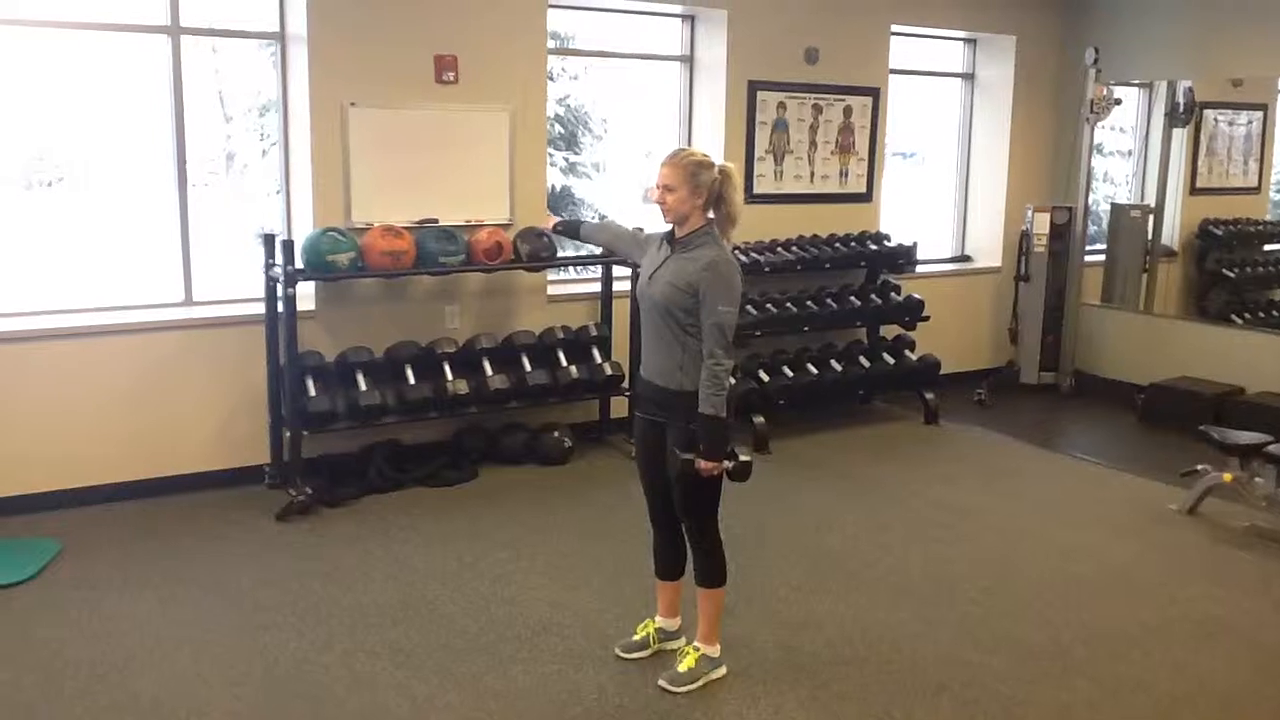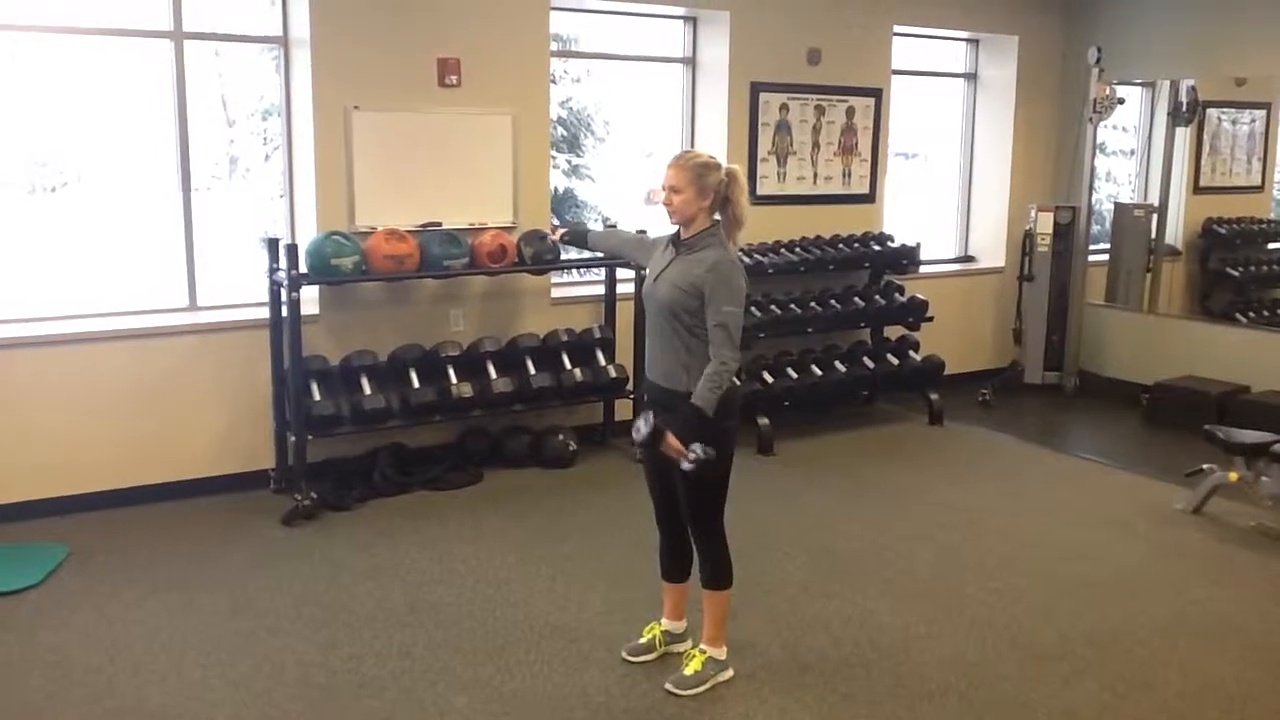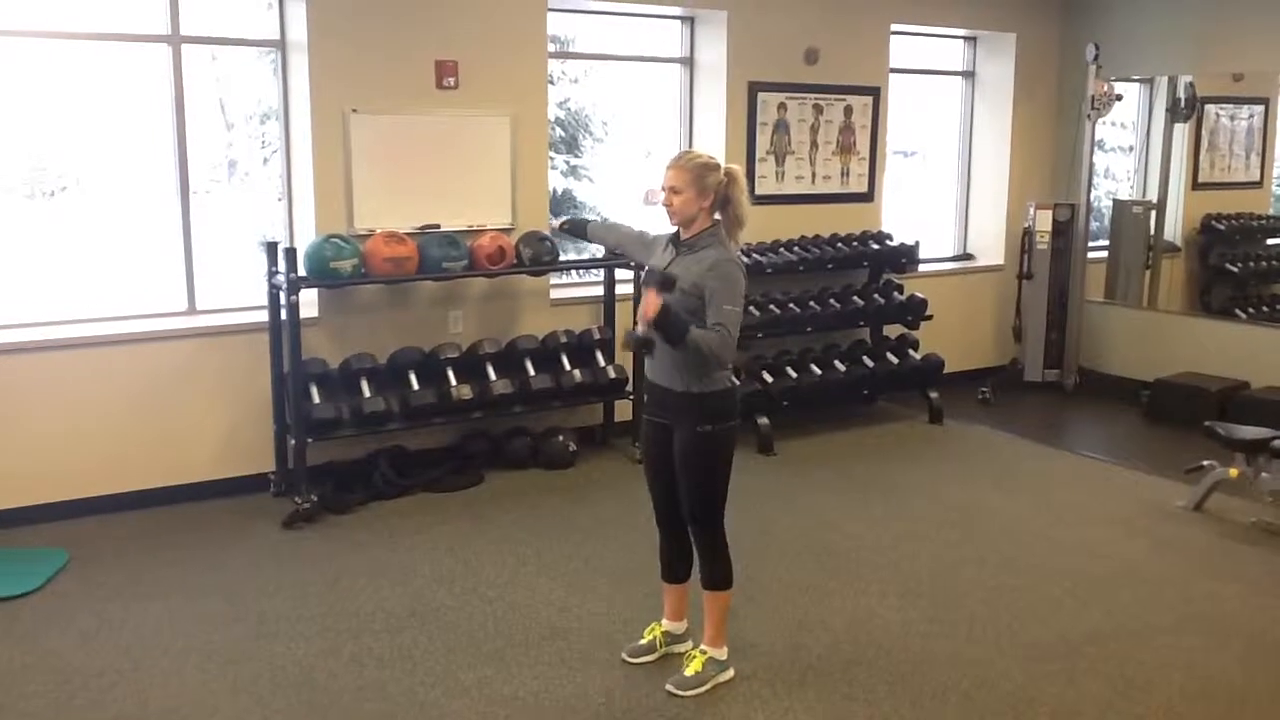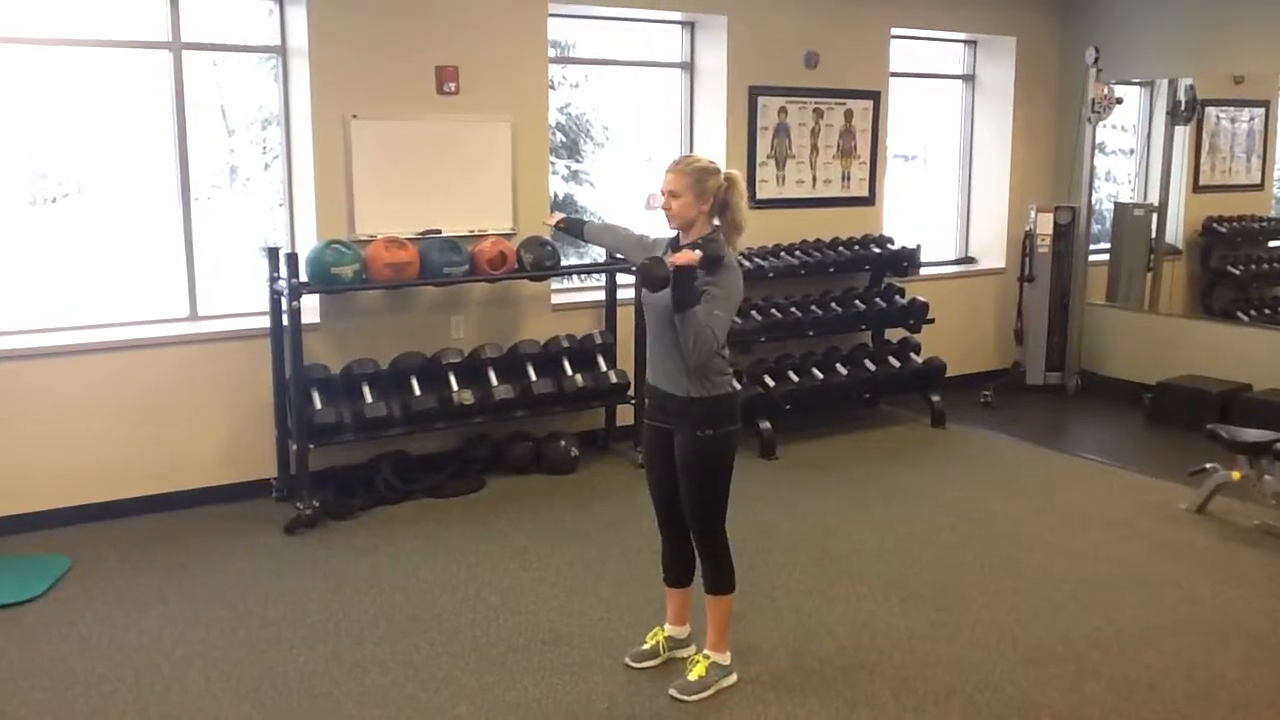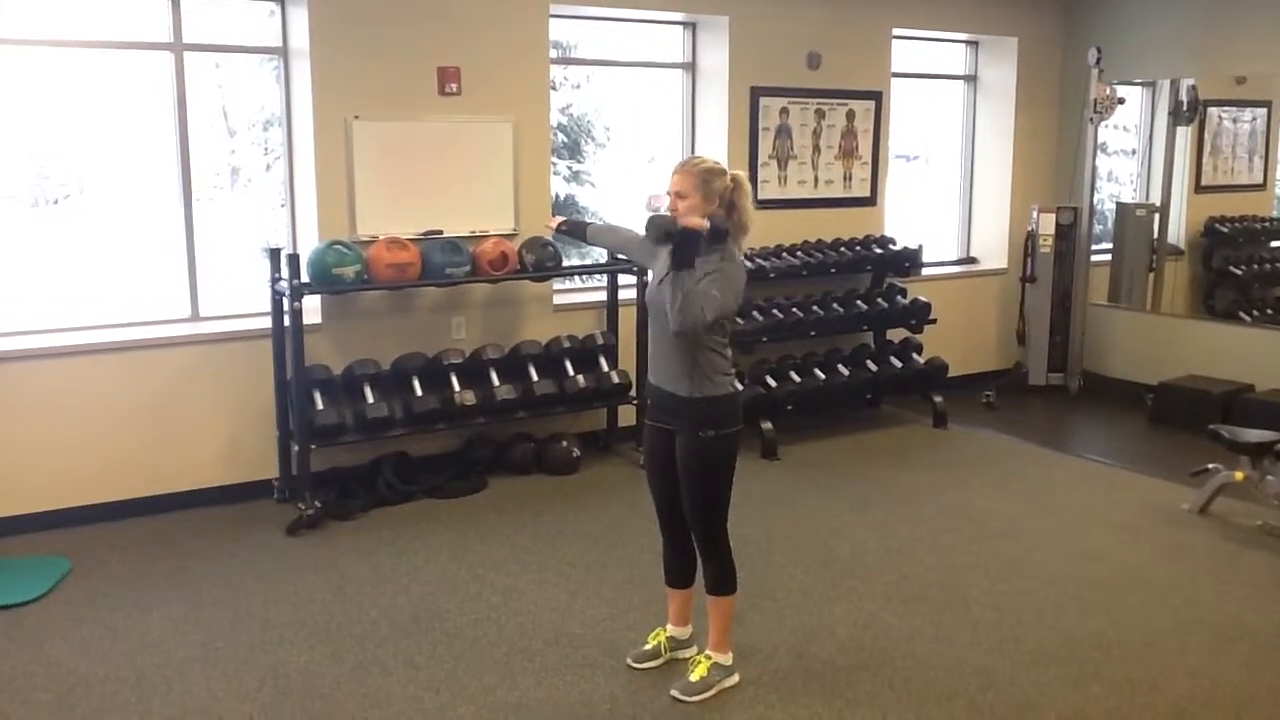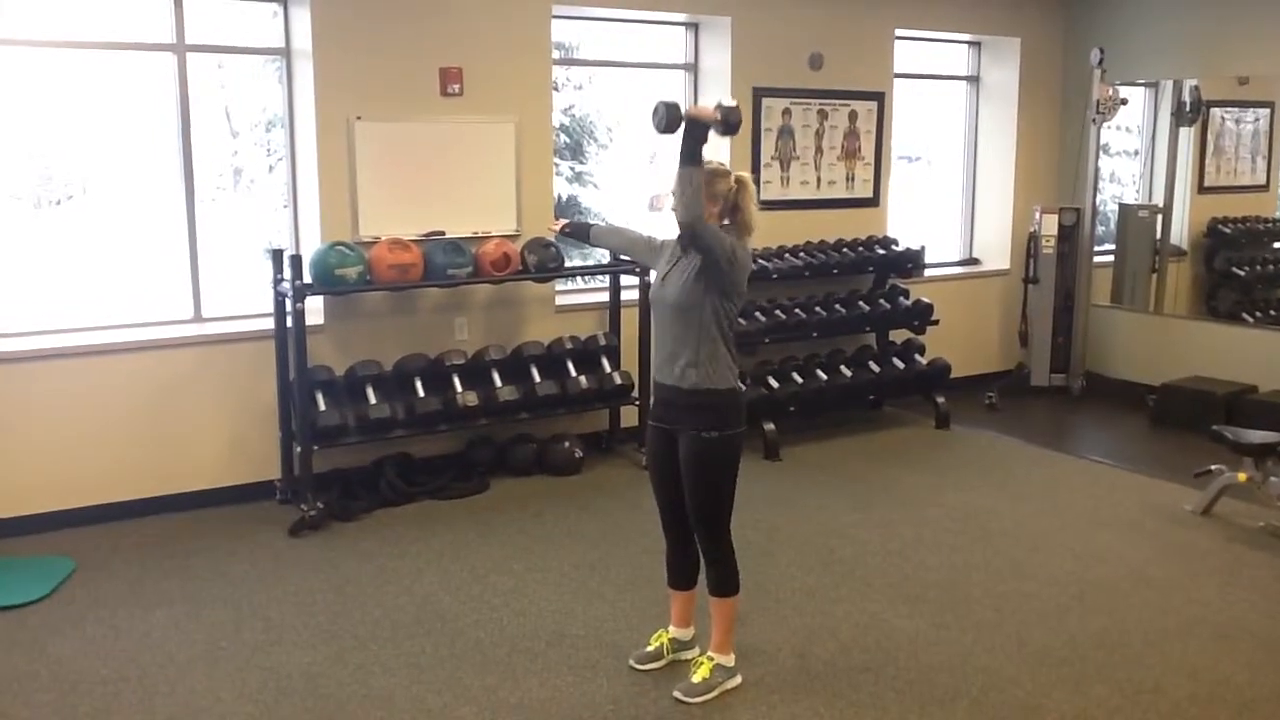
dt=0.5s
person 1, frame 1
left shoulder: (715, 263)
right shoulder: (659, 246)
left elbow: (718, 356)
right elbow: (616, 236)
left wrist: (712, 435)
right wrist: (565, 225)
left hip: (691, 411)
right hip: (651, 401)
left knee: (698, 526)
right knee: (662, 520)
left ankle: (708, 650)
right ankle: (666, 624)
person 1, frame 2
left shoulder: (720, 263)
right shoulder: (665, 247)
left elbow: (724, 355)
right elbow: (623, 242)
left wrist: (694, 421)
right wrist: (574, 236)
left hip: (700, 412)
right hip: (658, 402)
left knee: (704, 528)
right knee: (668, 523)
left ankle: (714, 652)
right ankle: (672, 628)
person 1, frame 3
left shoulder: (721, 263)
right shoulder: (666, 246)
left elbow: (722, 348)
right elbow: (623, 237)
left wrist: (668, 319)
right wrist: (573, 226)
left hip: (704, 412)
right hip: (660, 402)
left knee: (704, 527)
right knee: (669, 522)
left ankle: (715, 653)
right ankle: (672, 628)
person 1, frame 4
left shoulder: (720, 267)
right shoulder: (663, 248)
left elbow: (701, 349)
right elbow: (619, 237)
left wrist: (684, 282)
right wrist: (568, 223)
left hip: (705, 415)
right hip: (662, 407)
left knee: (706, 532)
right knee: (672, 528)
left ankle: (718, 657)
right ankle: (676, 632)
person 1, frame 5
left shoulder: (724, 265)
right shoulder: (668, 251)
left elbow: (684, 319)
right elbow: (622, 239)
left wrist: (687, 244)
right wrist: (569, 227)
left hip: (707, 415)
right hip: (662, 406)
left knee: (708, 534)
right knee: (672, 529)
left ankle: (721, 658)
right ankle: (677, 633)
person 1, frame 6
left shoulder: (727, 255)
right shoulder: (672, 252)
left elbow: (691, 219)
right elbow: (626, 238)
left wrist: (694, 139)
right wrist: (573, 229)
left hip: (711, 413)
right hip: (667, 407)
left knee: (711, 535)
right knee: (676, 531)
left ankle: (723, 659)
right ankle: (679, 634)
